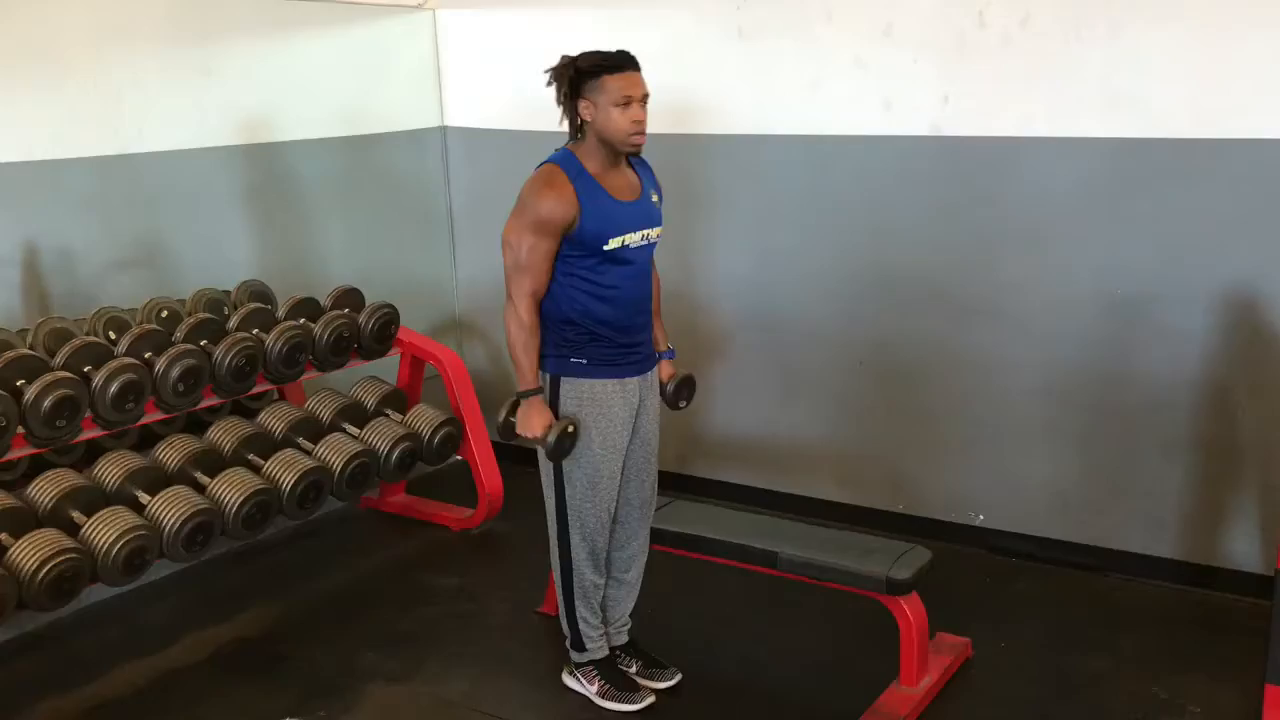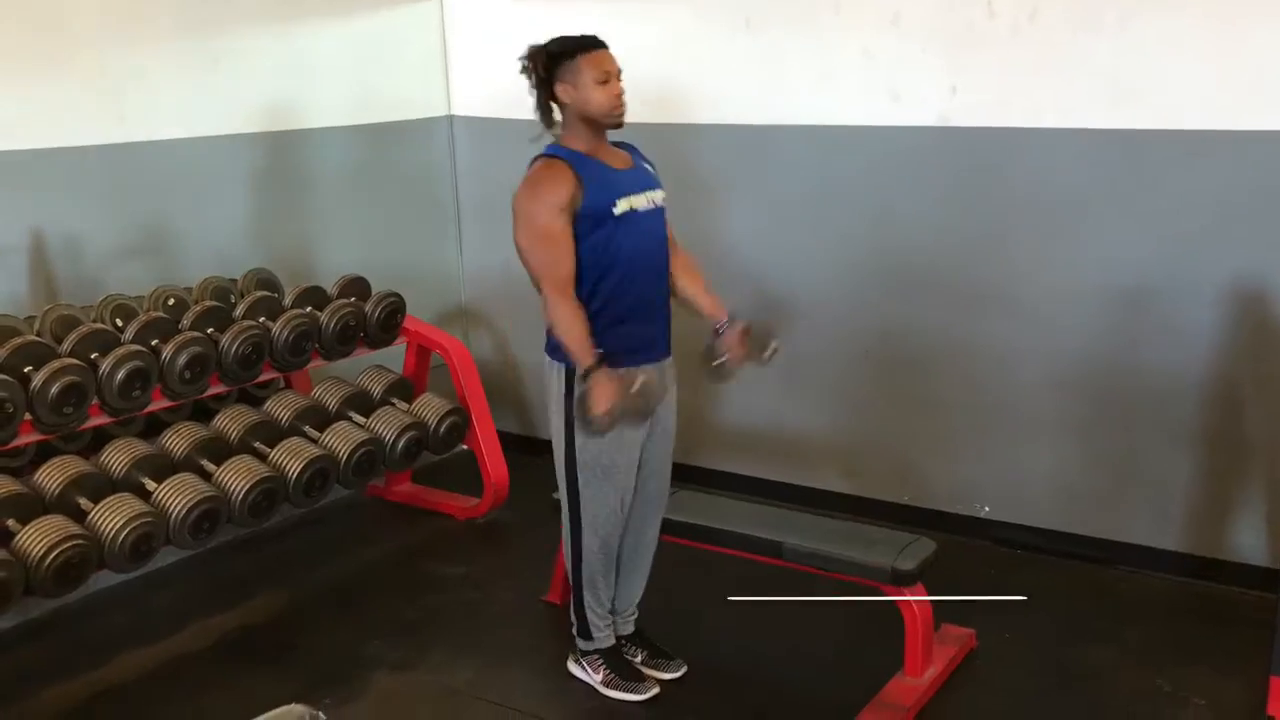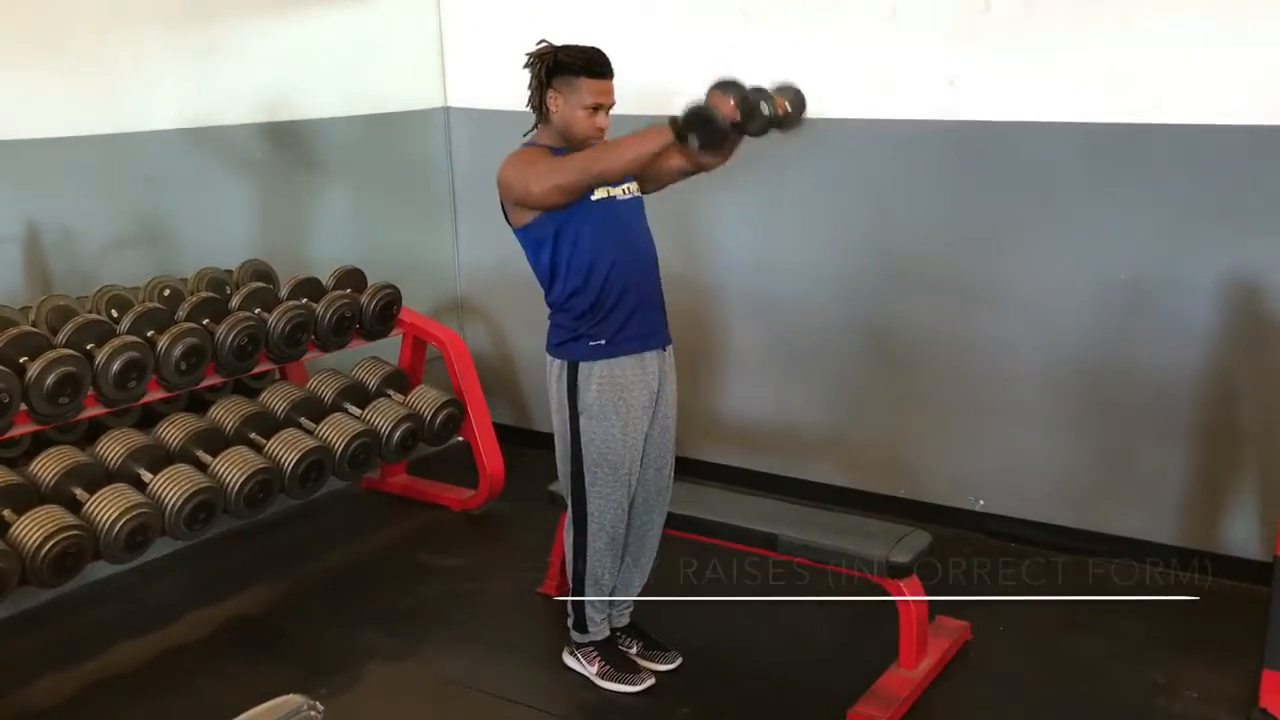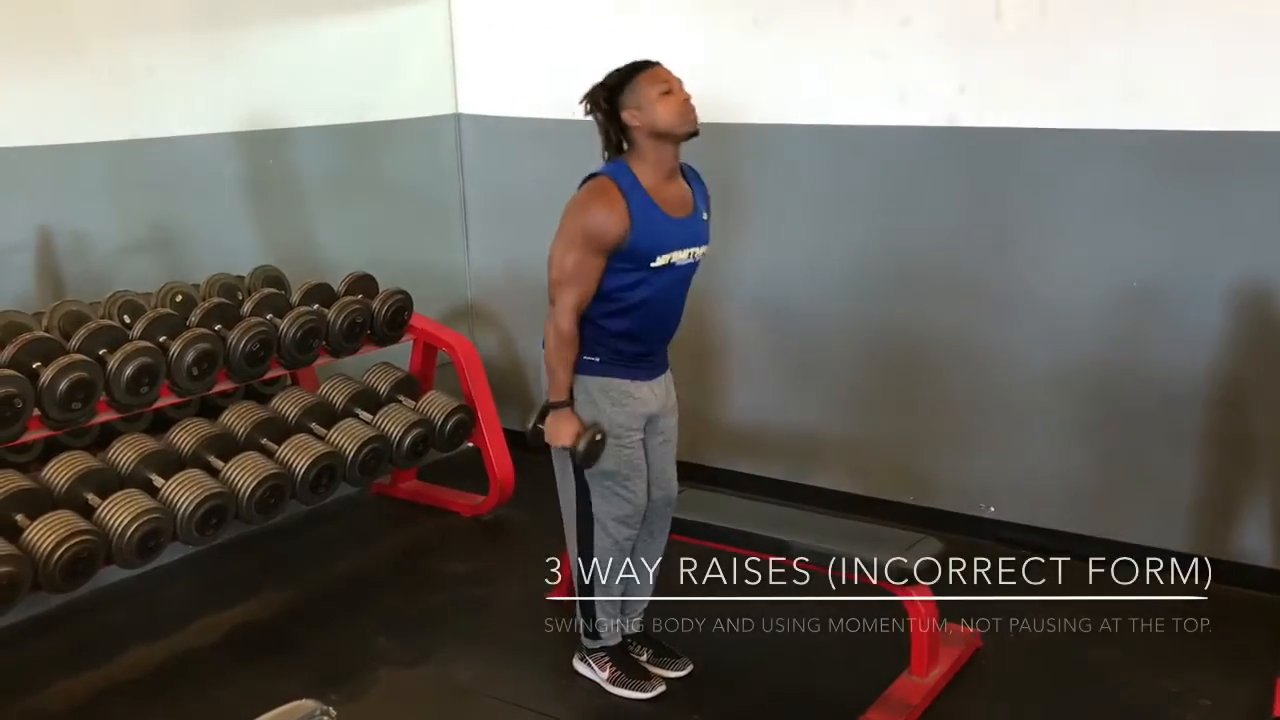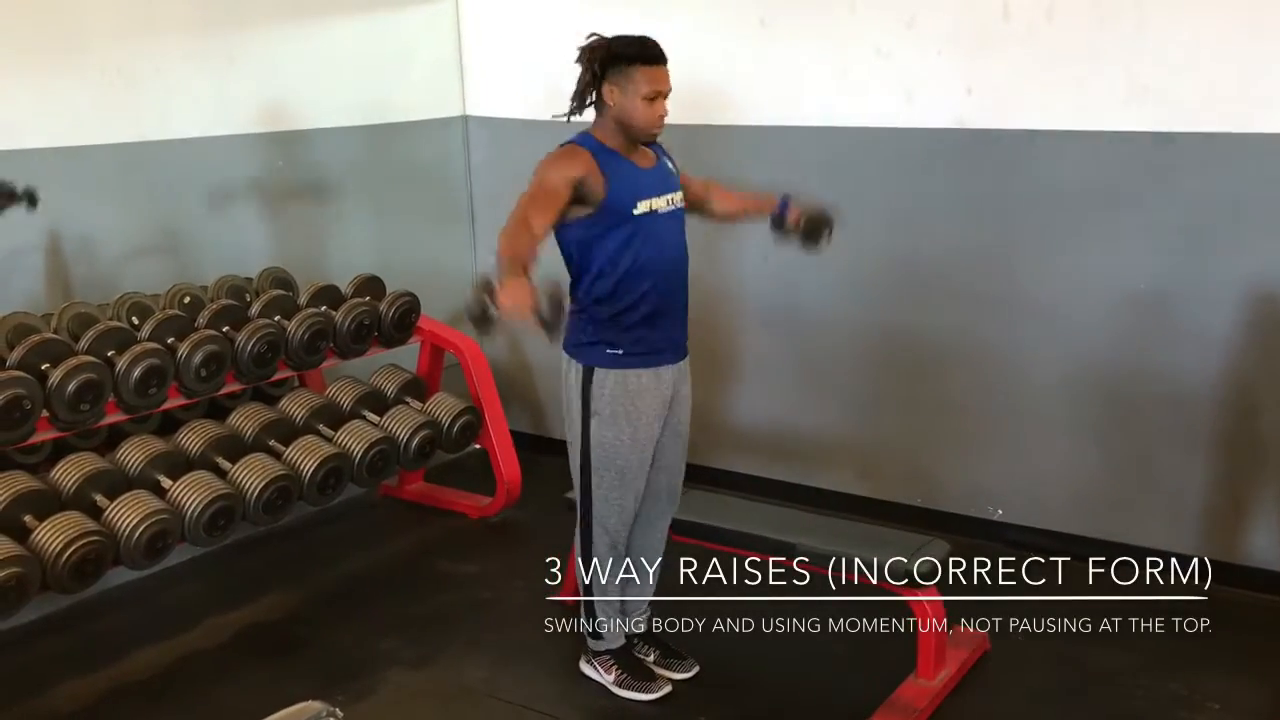
dt=0.7s
person 1, frame 1
left shoulder: (643, 177)
right shoulder: (553, 191)
right elbow: (521, 300)
left wrist: (662, 349)
right wrist: (530, 396)
left hip: (638, 375)
right hip: (580, 382)
left knee: (633, 515)
right knee: (584, 522)
left ankle: (617, 638)
right ankle: (585, 657)
person 1, frame 2
left shoulder: (636, 162)
right shoulder: (549, 180)
left elbow: (669, 255)
right elbow: (555, 288)
left wrist: (722, 320)
right wrist: (592, 371)
left hip: (655, 363)
right hip: (598, 369)
left knee: (644, 507)
right knee: (599, 514)
left ankle: (622, 627)
right ankle: (591, 646)
person 1, frame 3
left shoulder: (614, 161)
right shoulder: (524, 172)
left elbow: (694, 161)
right elbow: (582, 174)
left wrist: (726, 125)
right wrist: (686, 125)
left hip: (653, 352)
right hip: (592, 364)
left knee: (649, 499)
right knee: (601, 505)
left ankle: (618, 619)
right ankle: (586, 638)
person 1, frame 4
left shoulder: (693, 187)
right shoulder: (604, 202)
right elbow: (564, 311)
right wrist: (559, 406)
left hip: (653, 376)
right hip: (598, 379)
left knee: (657, 504)
right knee: (612, 512)
left ankle: (630, 626)
right ankle: (598, 646)
person 1, frame 5
left shoulder: (657, 160)
right shoulder: (577, 165)
left elbow: (709, 198)
right elbow: (525, 221)
left wrist: (777, 208)
right wrist: (513, 275)
left hip: (668, 363)
right hip: (610, 370)
left knee: (655, 505)
right knee: (611, 513)
left ankle: (634, 626)
right ankle: (602, 647)
